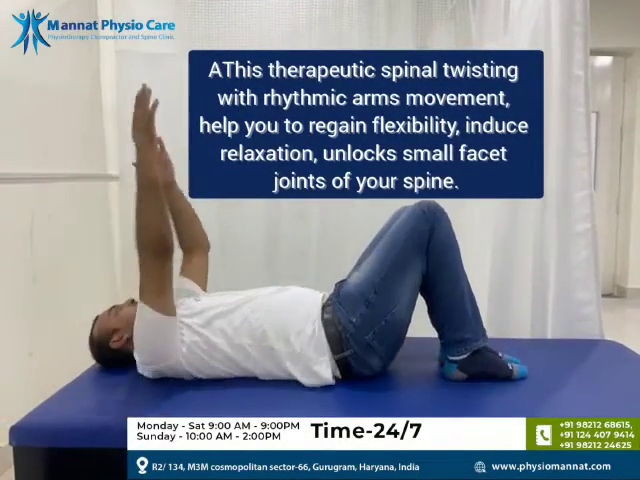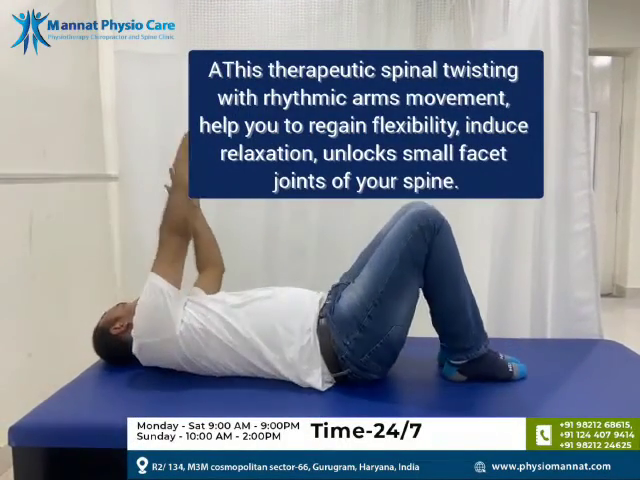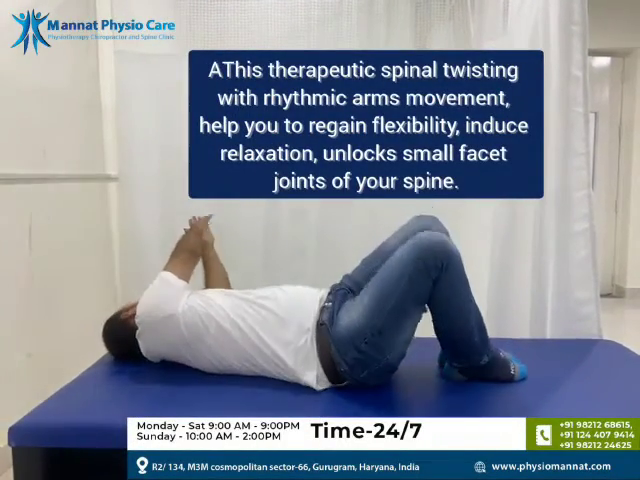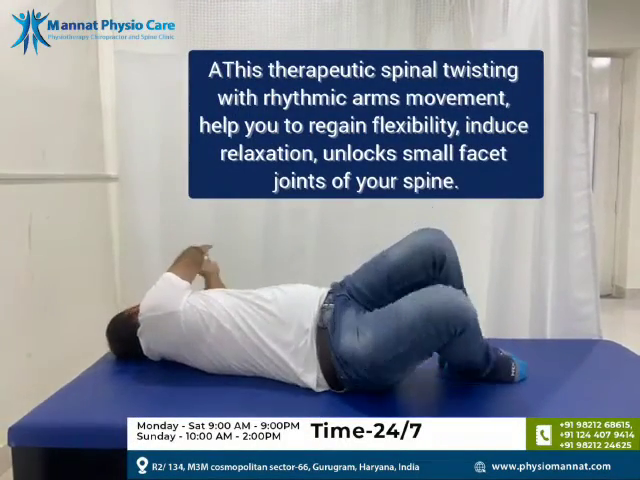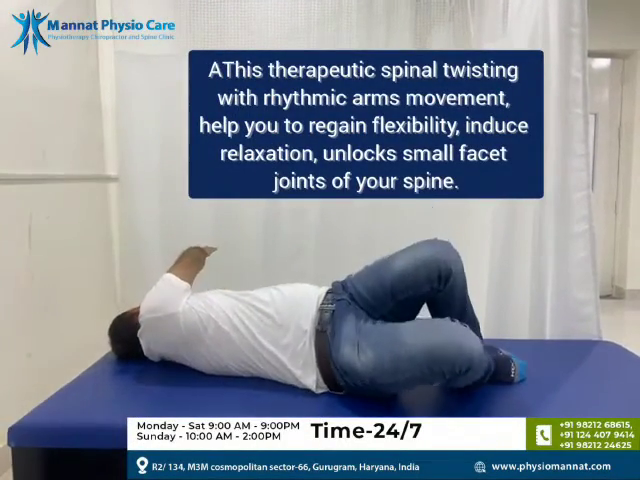
dt=0.3s
person 1, frame 1
left shoulder: (180, 311)
right shoulder: (158, 352)
left elbow: (197, 246)
right elbow: (157, 253)
left wrist: (166, 184)
left hip: (330, 318)
right hip: (346, 340)
left knee: (415, 222)
right knee: (425, 217)
left ankle: (464, 353)
right ankle: (466, 353)
person 1, frame 2
left shoulder: (177, 320)
right shoulder: (153, 340)
left elbow: (212, 269)
right elbow: (173, 237)
left wrist: (190, 204)
left hip: (331, 328)
right hip: (345, 345)
left knee: (418, 223)
right knee: (424, 221)
left ankle: (460, 353)
right ankle: (470, 358)
person 1, frame 3
left shoulder: (172, 320)
right shoulder: (156, 318)
left elbow: (219, 298)
right elbow: (185, 252)
left wrist: (206, 244)
right wrist: (199, 237)
left hip: (330, 307)
right hip: (343, 351)
left knee: (426, 229)
right knee: (433, 251)
left ankle: (461, 356)
right ankle: (476, 361)
person 1, frame 4
left shoulder: (166, 317)
right shoulder: (158, 317)
right elbow: (189, 260)
left wrist: (212, 278)
right wrist: (200, 254)
left hip: (332, 304)
right hip: (336, 350)
left knee: (433, 246)
right knee: (447, 305)
left ankle: (463, 349)
right ankle: (484, 364)
person 1, frame 5
left shoulder: (176, 319)
right shoulder: (158, 320)
right elbow: (188, 261)
left hip: (333, 303)
right hip: (336, 355)
left knee: (439, 258)
right knee: (460, 352)
left ankle: (470, 350)
right ankle: (486, 366)
